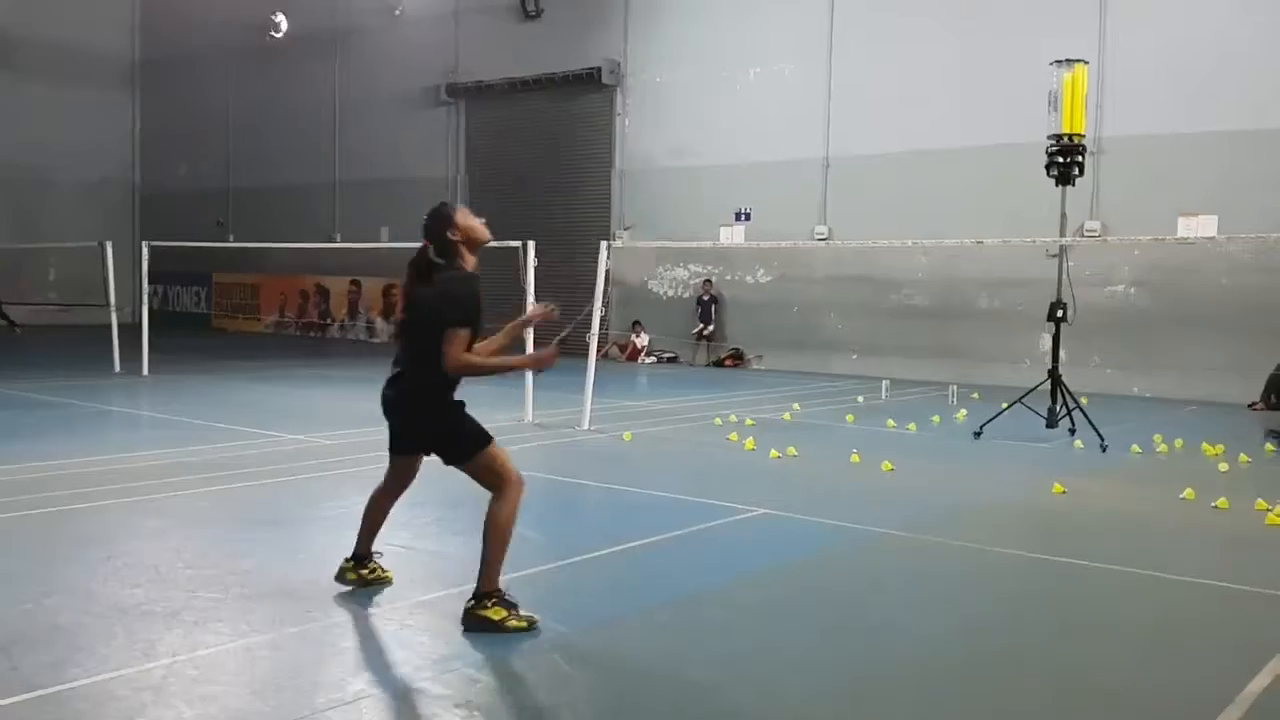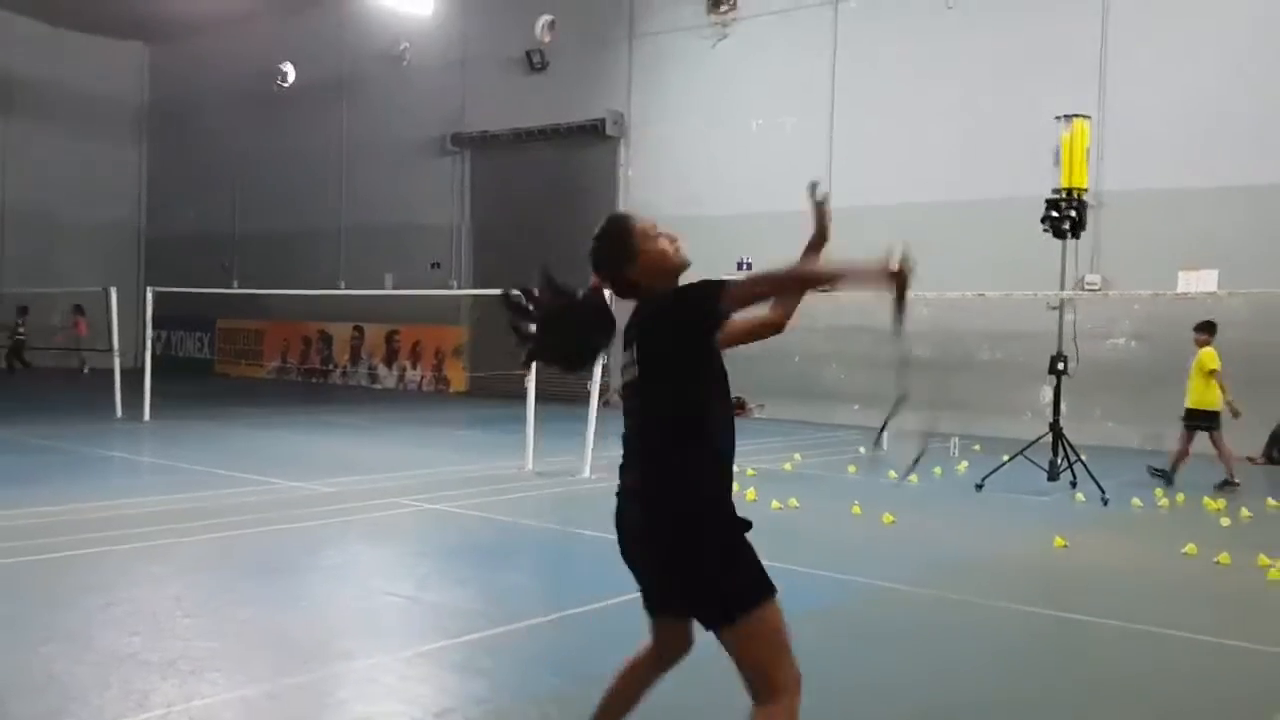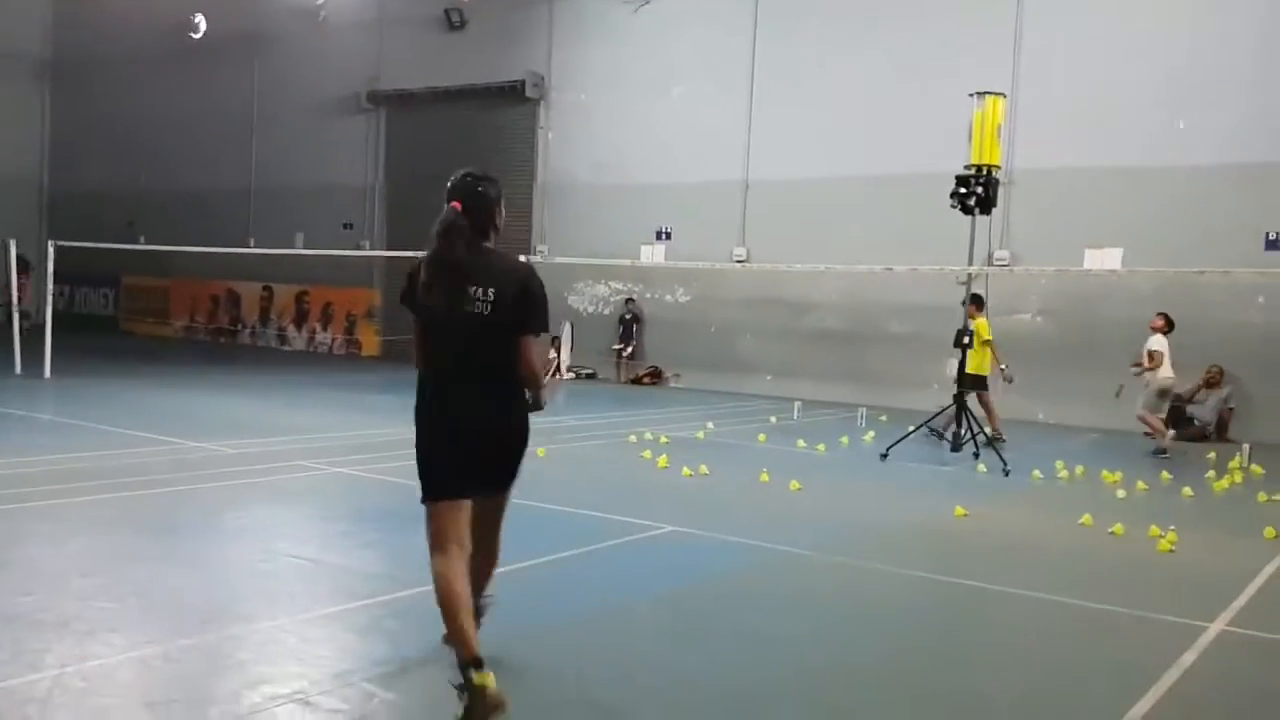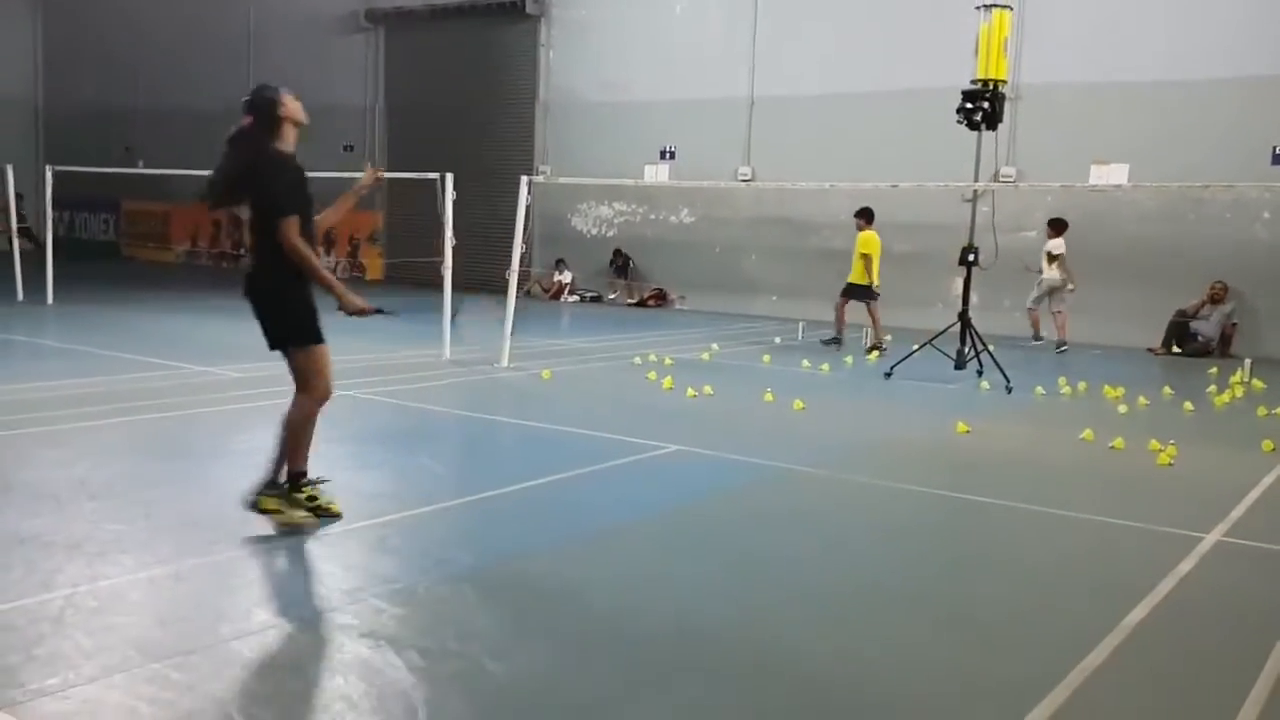
dt=1s
person 1, frame 1
left shoulder: (443, 281)
right shoulder: (461, 287)
left elbow: (471, 350)
right elbow: (455, 363)
left wrist: (522, 323)
right wrist: (521, 363)
left hip: (402, 397)
right hip: (427, 401)
left knee: (397, 480)
right knee: (508, 483)
left ankle: (358, 562)
right ankle: (486, 600)
person 1, frame 2
left shoulder: (668, 323)
right shoulder: (673, 313)
left elbow: (769, 320)
right elbow: (768, 284)
left wrist: (812, 254)
right wrist: (861, 273)
left hip: (643, 518)
right hip: (690, 520)
left knee: (667, 647)
person 1, frame 3
left shoulder: (429, 271)
right shoulder: (520, 277)
left elbow: (421, 352)
right elbow: (529, 365)
right wrist: (536, 395)
left hip: (441, 421)
right hip: (501, 423)
left knee: (448, 551)
right knee: (486, 530)
right ankle: (468, 617)
person 1, frame 4
left shoulder: (263, 164)
right shoulder: (282, 166)
left elbow: (312, 226)
right elbow: (292, 242)
left wrist: (358, 191)
right wrist: (340, 291)
left hip: (270, 286)
right hip: (284, 286)
left knee: (312, 387)
right knee: (316, 388)
left ankle: (295, 484)
right ankle: (275, 487)
